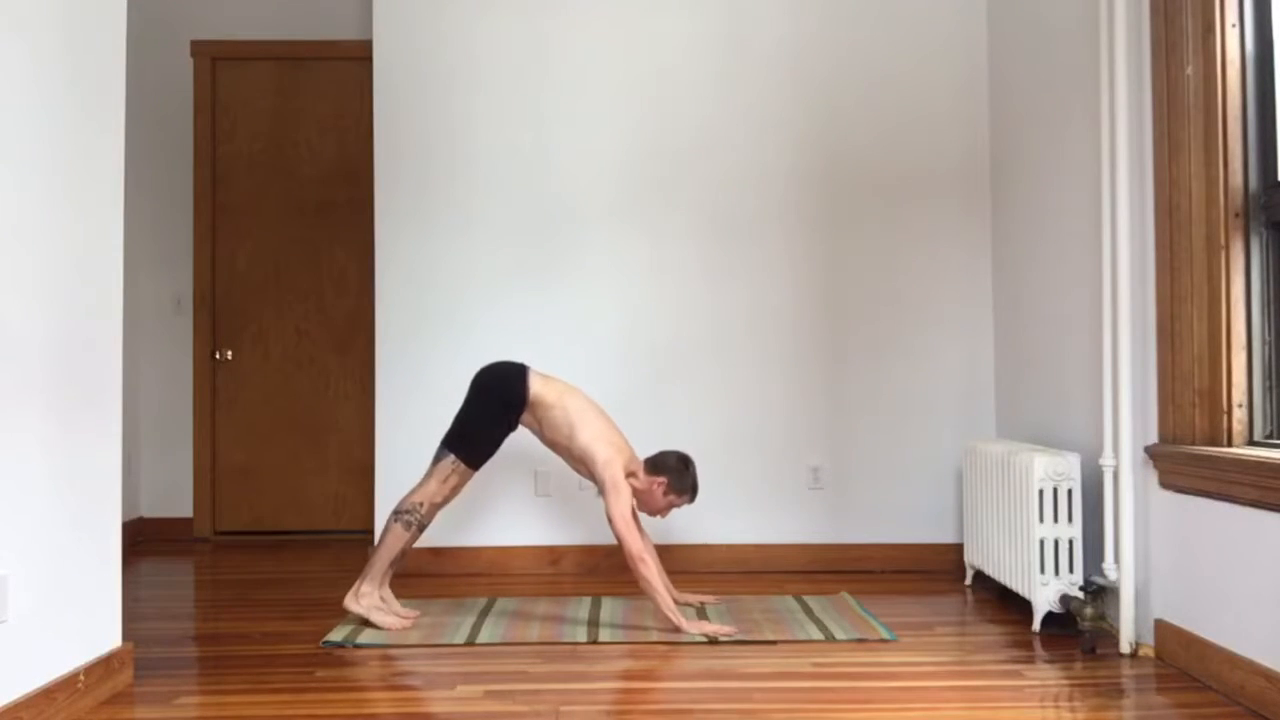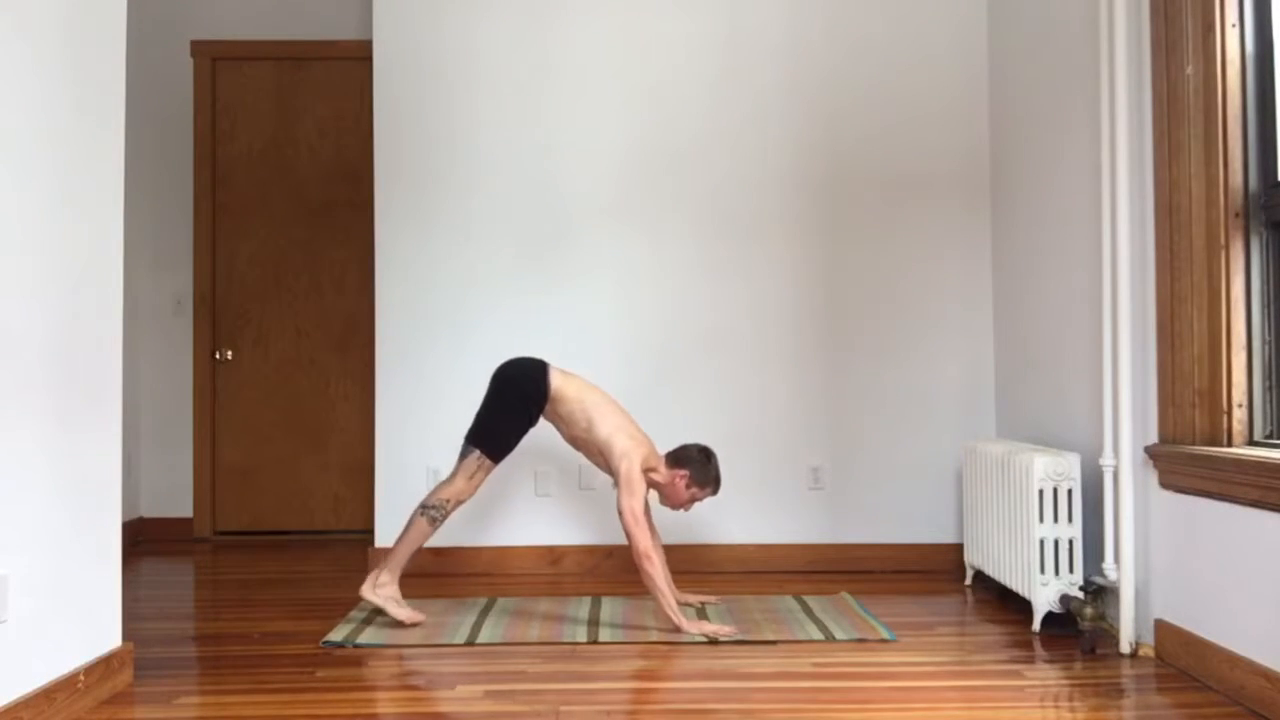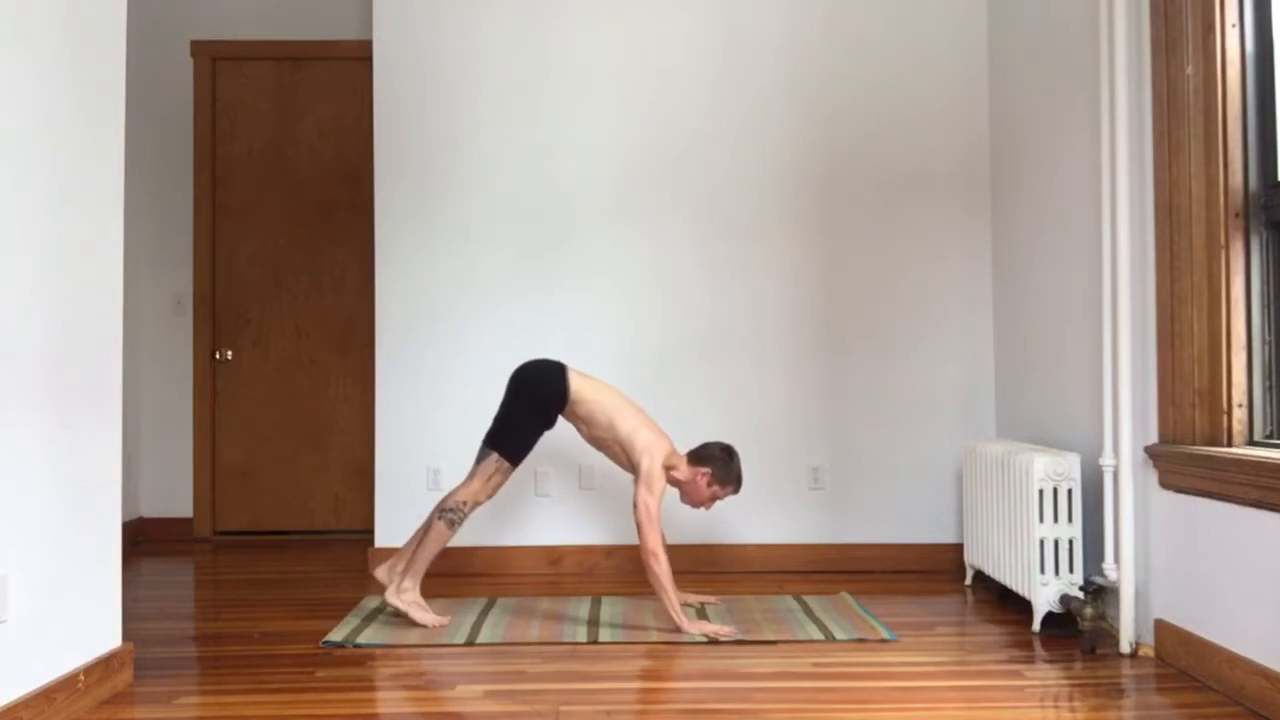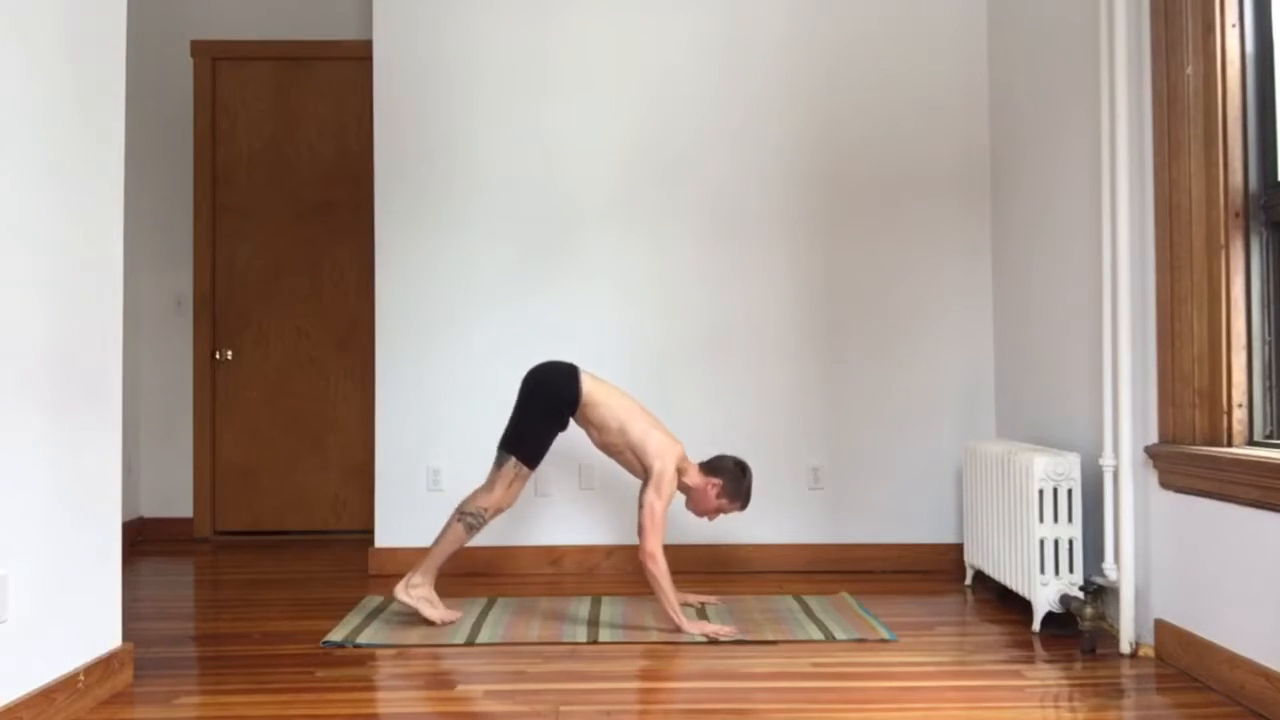
dt=0.4s
person 1, frame 1
left shoulder: (628, 466)
right shoulder: (614, 469)
left elbow: (640, 539)
right elbow: (635, 554)
left wrist: (674, 594)
right wrist: (681, 621)
left hip: (513, 393)
right hip: (504, 389)
left knee: (441, 492)
right knee: (436, 489)
left ankle: (379, 586)
right ankle: (364, 591)
person 1, frame 2
left shoulder: (645, 461)
right shoulder: (633, 463)
left elbow: (650, 535)
right elbow: (643, 551)
left wrist: (674, 593)
right wrist: (681, 621)
left hip: (533, 389)
right hip: (525, 384)
left knee: (460, 484)
right knee: (461, 486)
left ankle: (386, 575)
right ankle: (383, 581)
person 1, frame 3
left shoulder: (660, 456)
right shoulder: (654, 463)
left elbow: (653, 537)
right elbow: (652, 549)
left wrist: (673, 593)
right wrist: (683, 621)
left hip: (548, 387)
right hip: (543, 386)
left knee: (481, 487)
right knee: (478, 488)
left ankle: (397, 566)
right ankle: (404, 586)
person 1, frame 4
left shoulder: (669, 463)
right shoulder: (667, 467)
left elbow: (648, 541)
right elbow: (650, 552)
left wrist: (672, 592)
right wrist: (682, 621)
left hip: (560, 388)
right hip: (555, 387)
left knee: (498, 490)
right knee: (499, 494)
left ankle: (422, 583)
right ankle: (416, 582)
